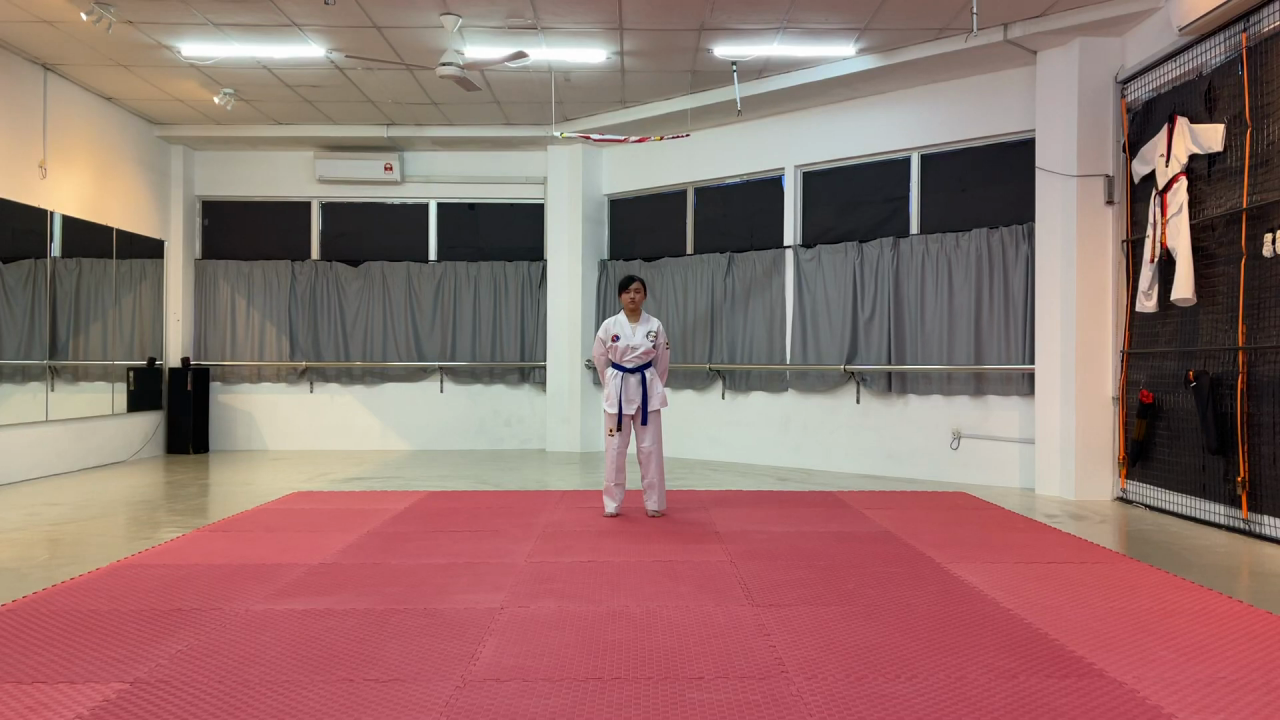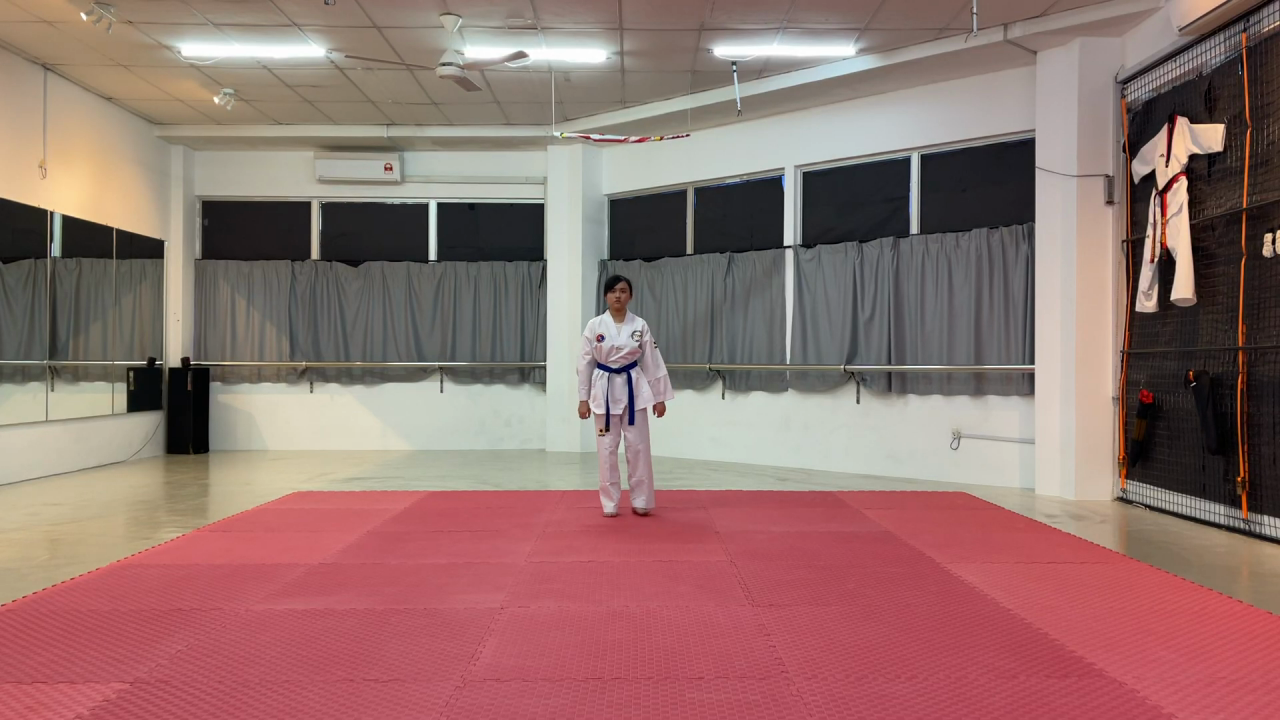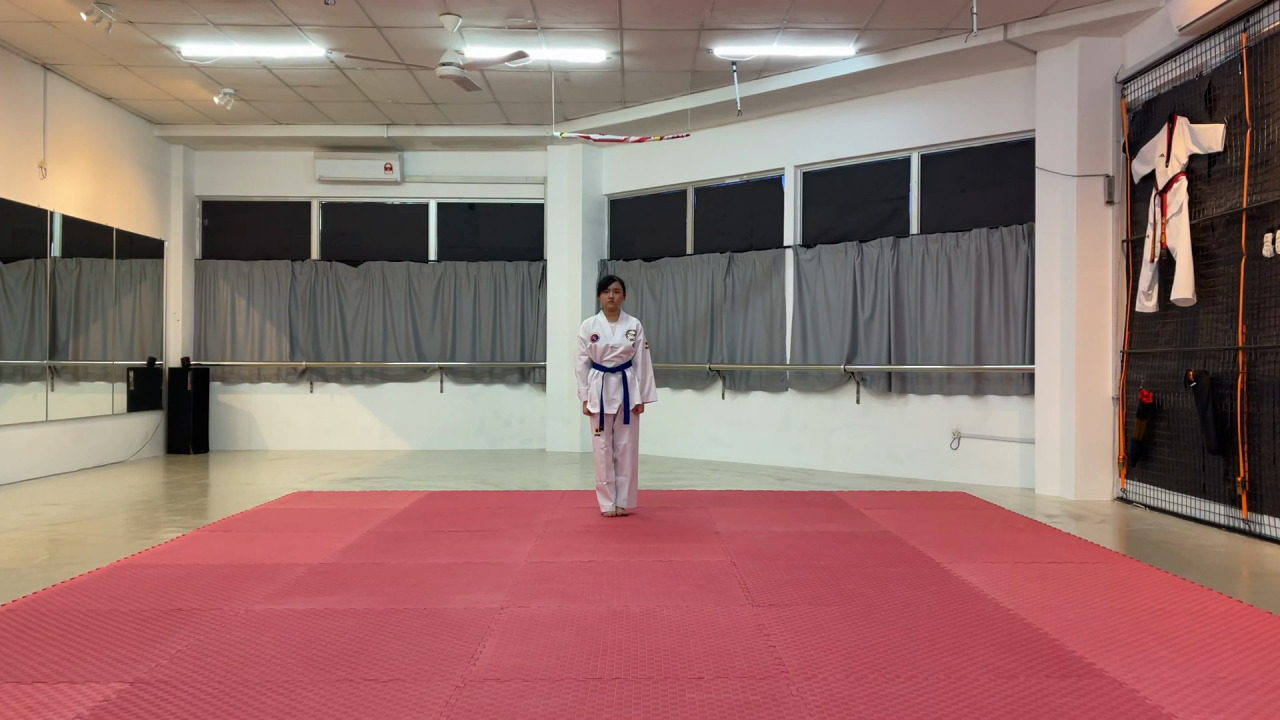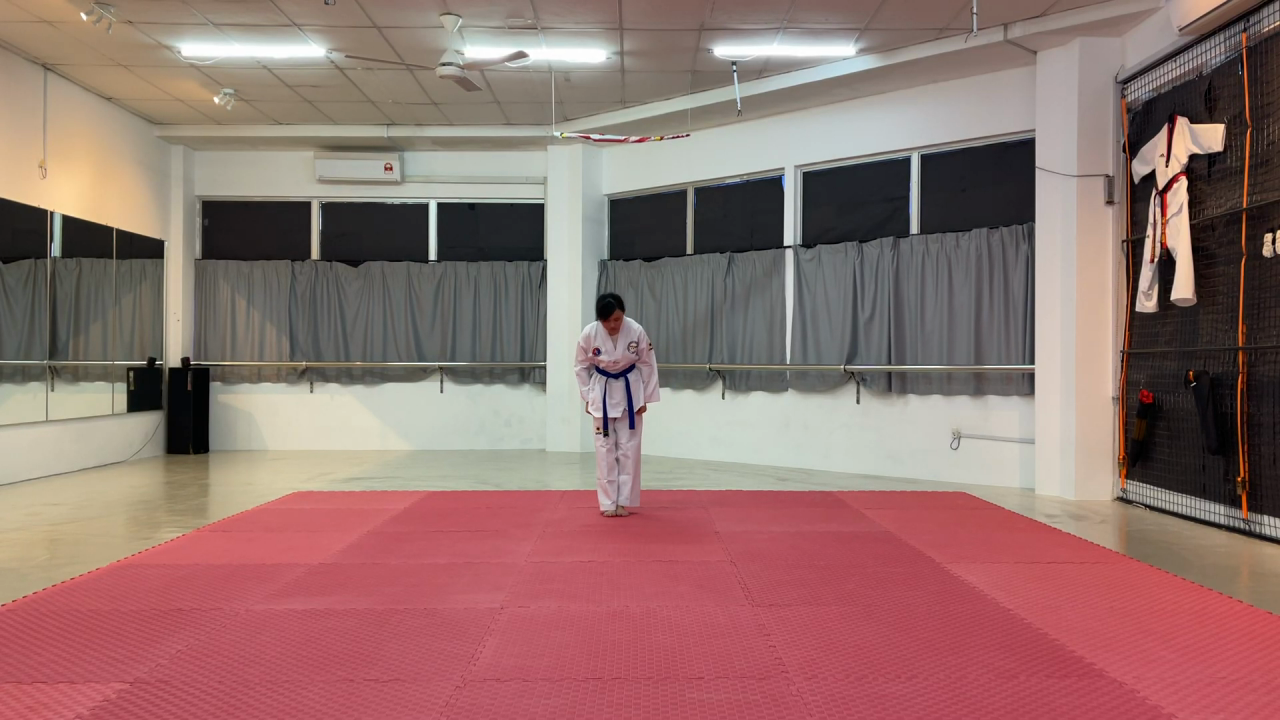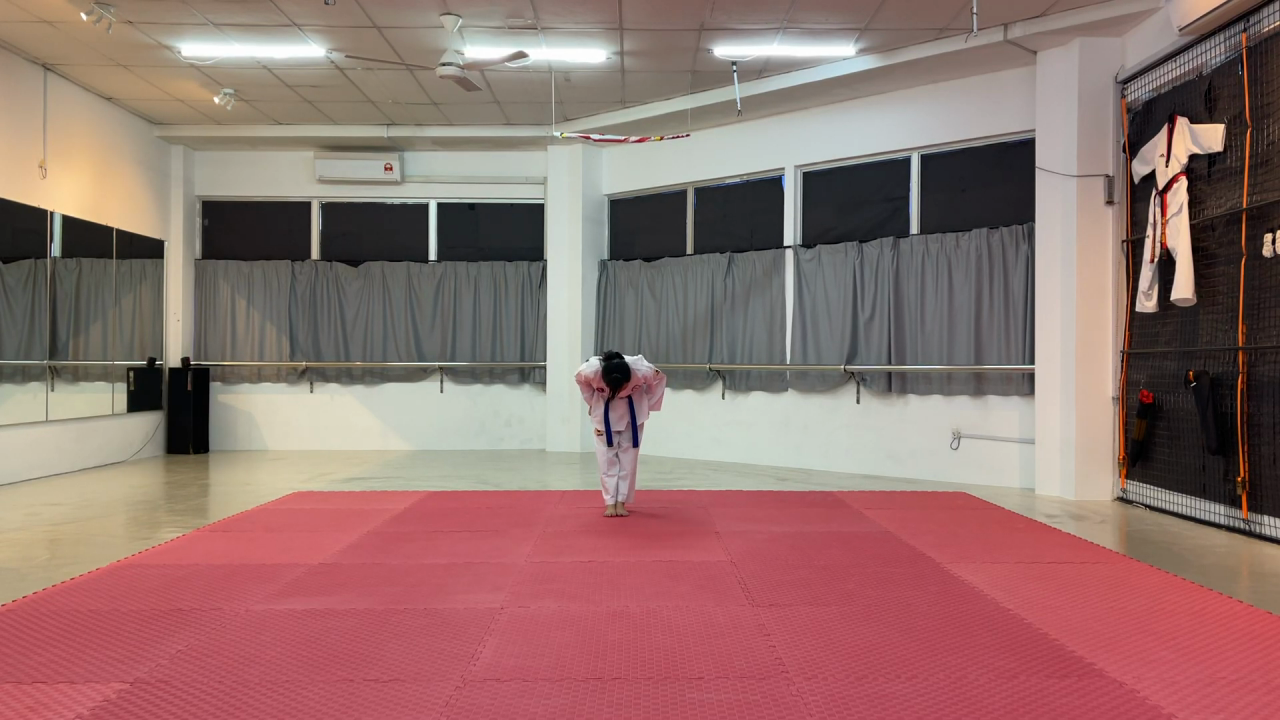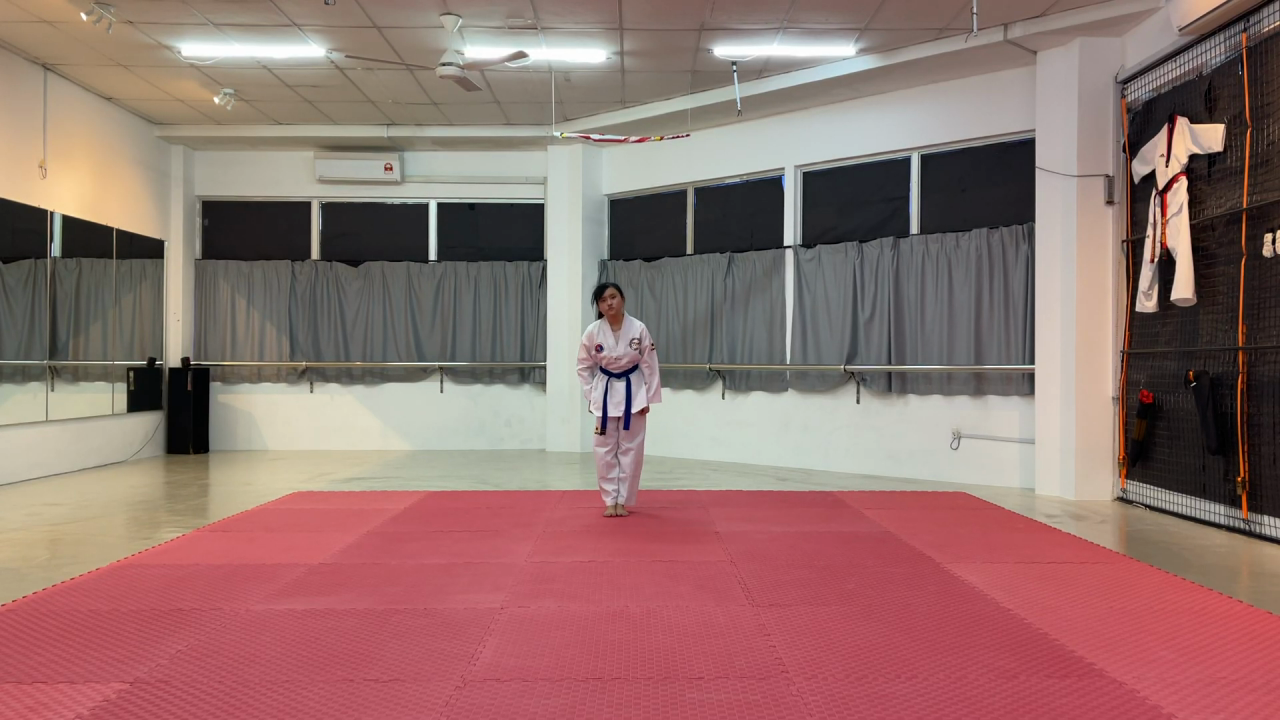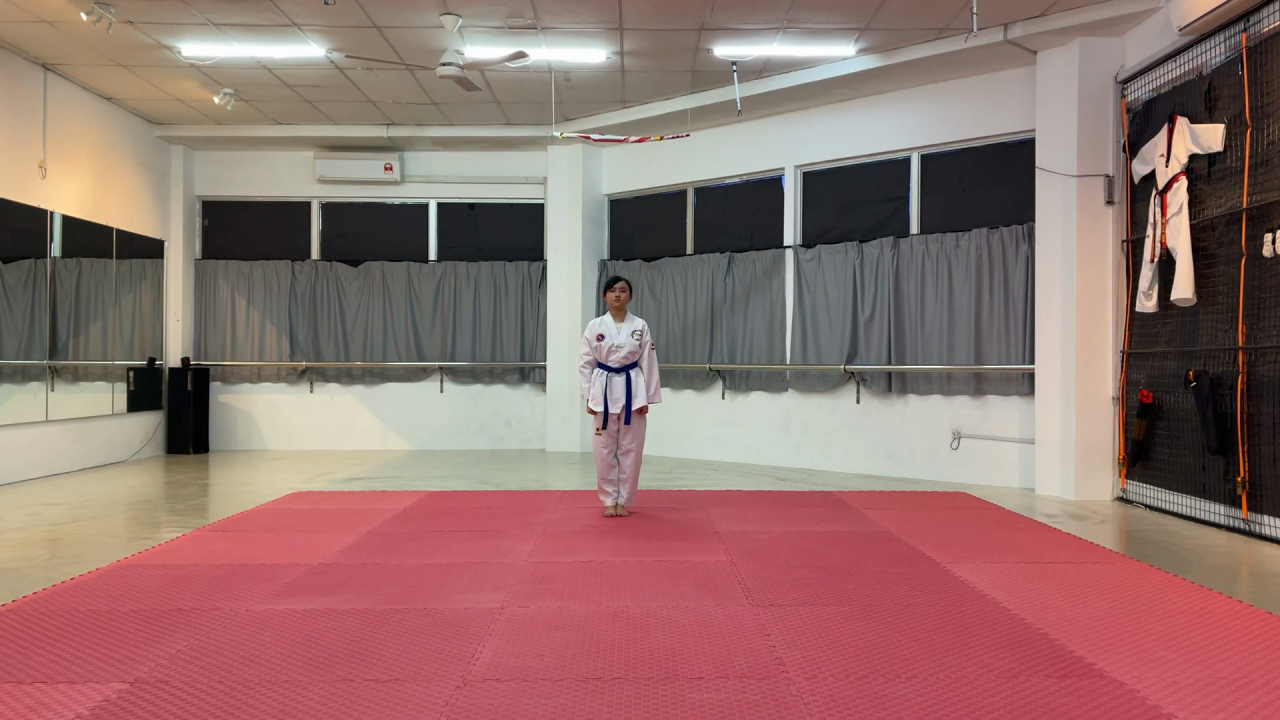
dt=0.7s
person 1, frame 1
left shoulder: (655, 326)
right shoulder: (609, 326)
left elbow: (661, 362)
right elbow: (600, 360)
left wrist: (649, 386)
right wrist: (615, 386)
left hip: (646, 390)
right hip: (618, 389)
left knee: (650, 447)
right knee: (616, 447)
left ankle: (654, 503)
right ankle: (612, 503)
person 1, frame 2
left shoulder: (640, 326)
right shoulder: (594, 325)
left elbow: (652, 362)
right elbow: (585, 363)
left wrist: (659, 397)
right wrist: (583, 398)
left hip: (633, 388)
right hip: (604, 389)
left knee: (638, 446)
right knee: (607, 448)
left ankle: (641, 501)
right ankle: (610, 503)
person 1, frame 3
left shoulder: (634, 325)
right shoulder: (589, 326)
left elbow: (642, 363)
right elbow: (582, 363)
left wrist: (642, 397)
right wrist: (585, 398)
left hip: (627, 389)
right hip: (599, 389)
left knee: (626, 447)
right knee: (603, 447)
left ankle: (624, 501)
right ankle: (608, 502)
person 1, frame 4
left shoulder: (636, 331)
right shoulder: (589, 334)
left elbow: (648, 365)
right elbow: (581, 367)
left wrist: (645, 398)
right wrist: (588, 398)
left hip: (630, 392)
right hip: (602, 393)
left knee: (629, 447)
right knee: (605, 447)
left ankle: (624, 501)
right ankle: (608, 502)
person 1, frame 5
left shoulder: (643, 370)
right shoulder: (591, 371)
left elbow: (659, 380)
right elbow: (580, 380)
left wrist: (647, 406)
right wrist: (593, 404)
left hip: (632, 407)
right hip: (604, 408)
left knee: (628, 451)
right knee: (607, 452)
left ankle: (621, 501)
right ankle: (611, 501)
person 1, frame 6
left shoulder: (638, 328)
right shoulder: (592, 332)
left elbow: (650, 365)
right elbow: (584, 367)
left wrist: (648, 399)
right wrist: (592, 398)
left hip: (633, 394)
right hip: (605, 394)
left knee: (631, 449)
right knee: (605, 449)
left ankle: (622, 501)
right ankle: (610, 500)
person 1, frame 7
left shoulder: (640, 326)
right shoulder: (595, 326)
left elbow: (648, 363)
right elbow: (586, 363)
left wrist: (647, 398)
right wrist: (589, 396)
left hip: (632, 389)
right hip: (604, 389)
left knee: (630, 448)
right knee: (604, 448)
left ankle: (622, 501)
right ankle: (609, 500)
